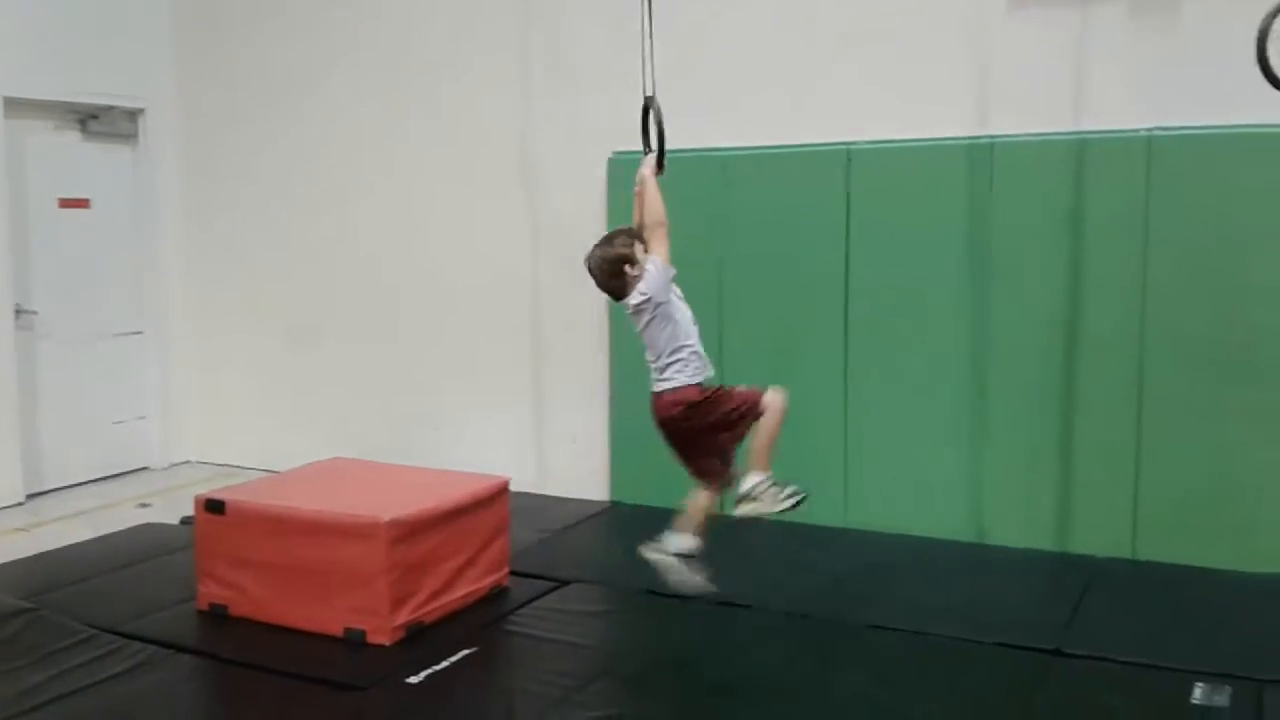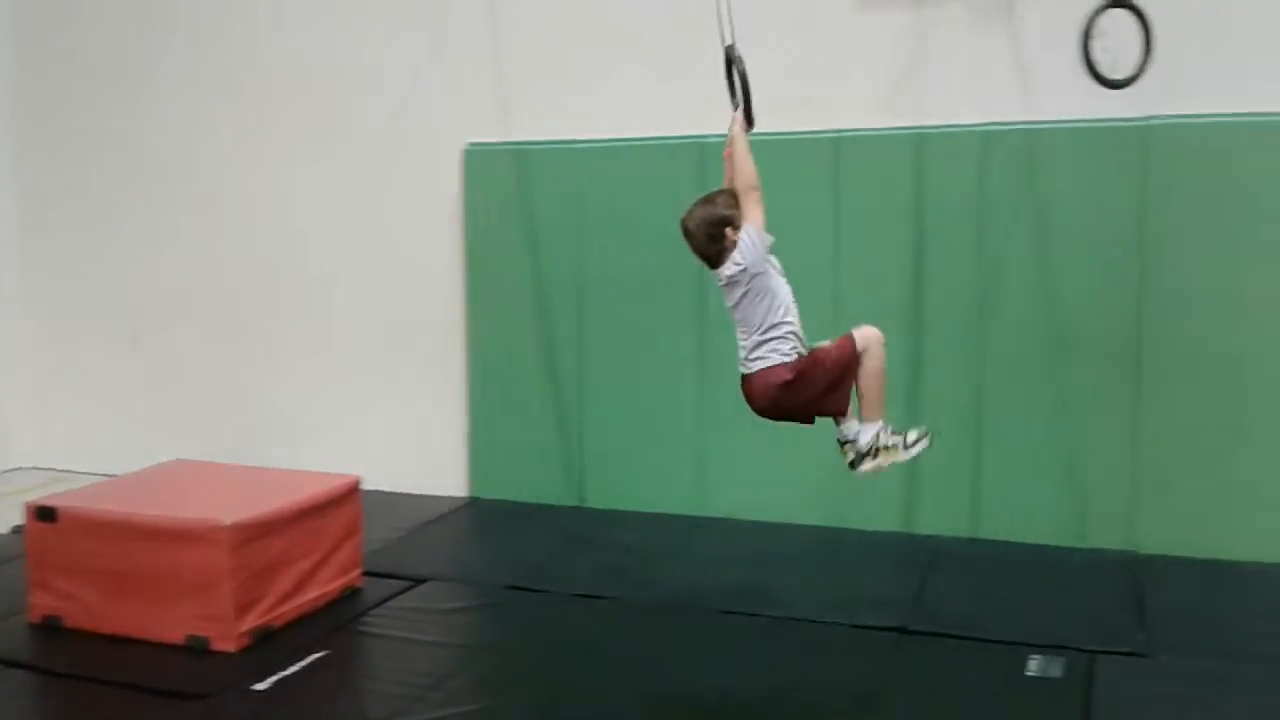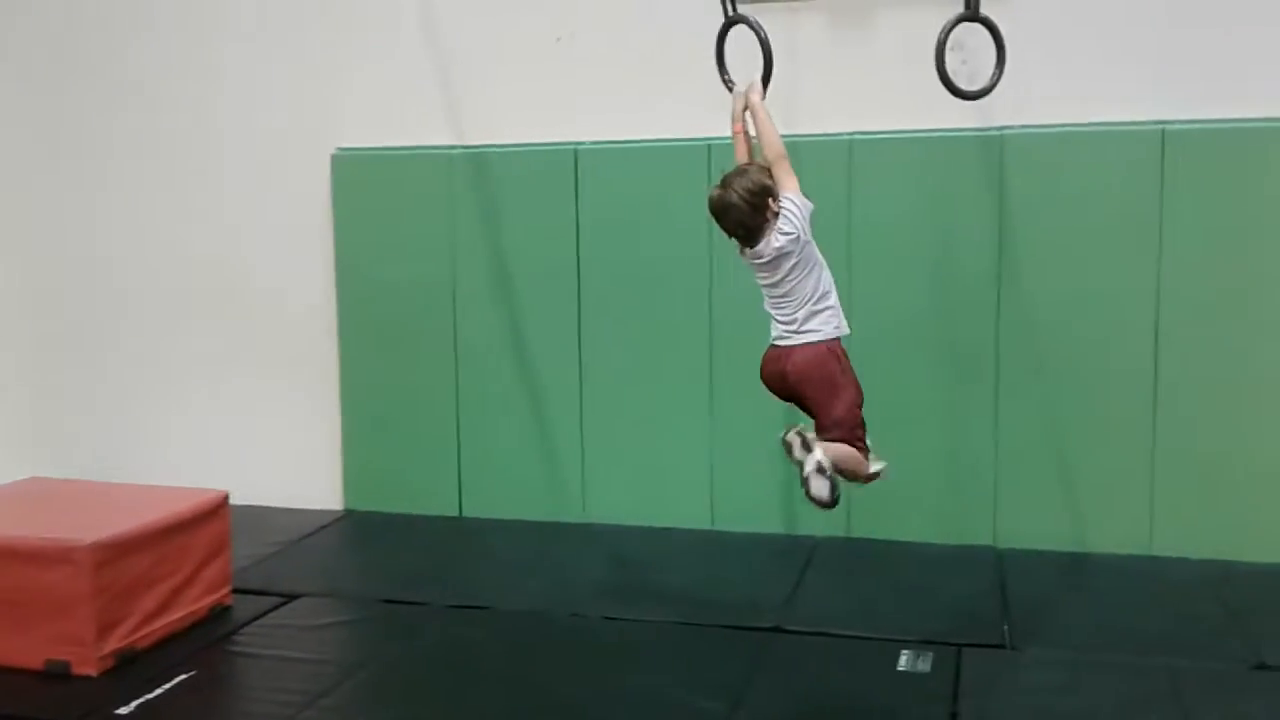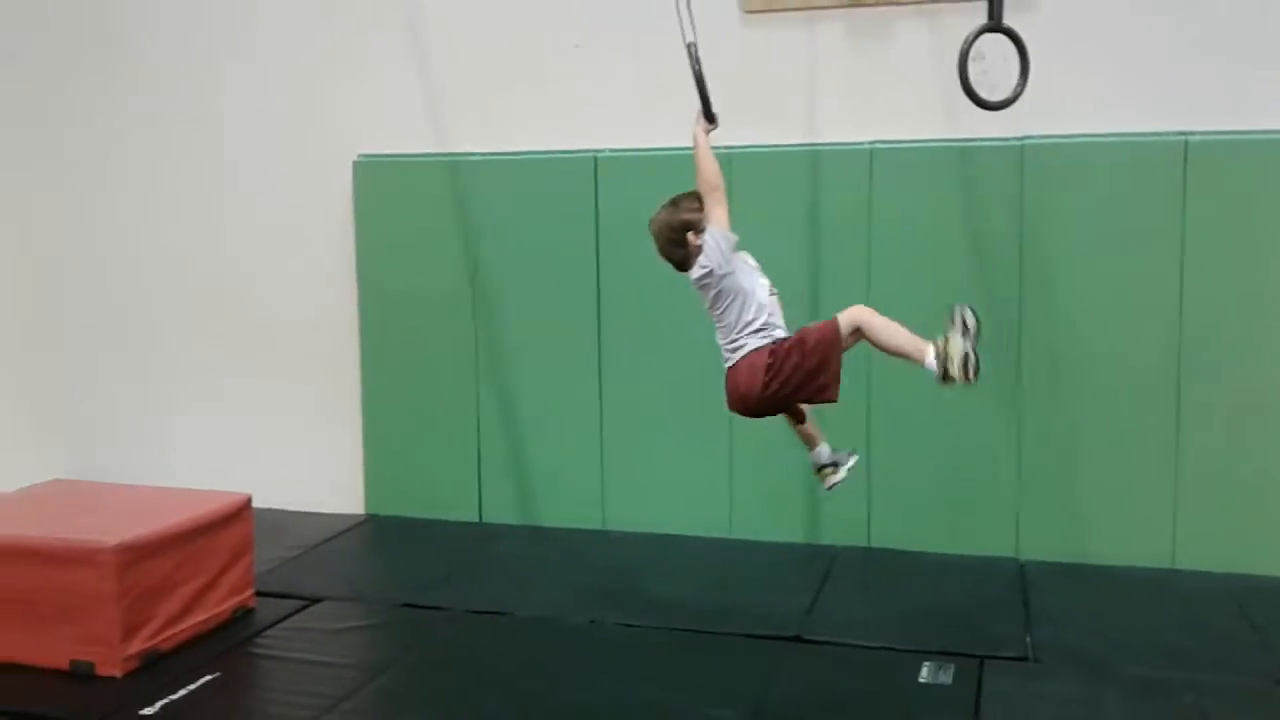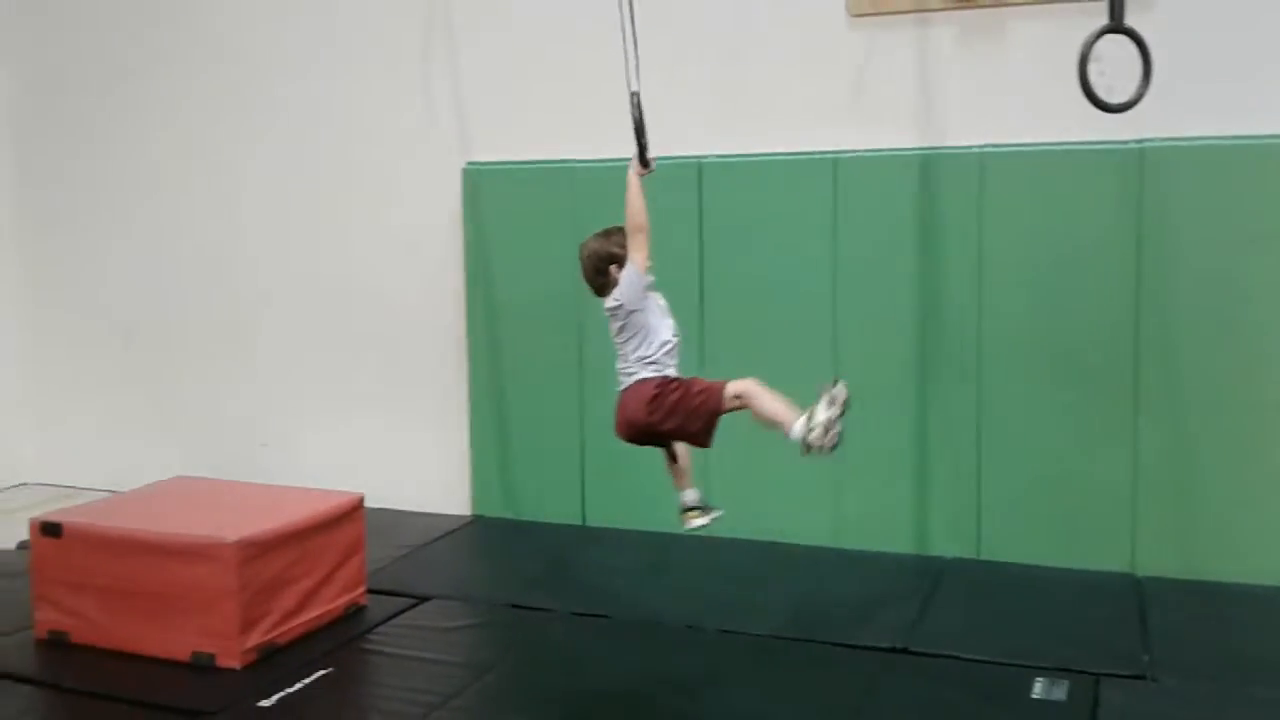
dt=0.5s
person 1, frame 1
left shoulder: (640, 298)
right shoulder: (650, 290)
left elbow: (644, 231)
right elbow: (658, 230)
left wrist: (642, 187)
right wrist: (648, 179)
left hip: (671, 400)
right hip: (685, 398)
left knee: (714, 483)
right knee: (774, 400)
left ankle: (675, 547)
right ankle: (756, 484)
person 1, frame 2
left shoulder: (727, 268)
right shoulder: (748, 261)
left elbow: (738, 197)
right elbow: (748, 196)
left wrist: (733, 146)
right wrist: (738, 134)
left hip: (760, 383)
right hip: (777, 384)
left knee: (834, 351)
right knee: (869, 338)
left ankle: (852, 433)
right ankle: (870, 441)
person 1, frame 3
left shoulder: (748, 246)
right shoulder: (791, 232)
left elbow: (750, 173)
right elbow: (779, 162)
left wrist: (738, 115)
right wrist: (757, 105)
left hip: (776, 360)
right hip: (815, 356)
right knee: (856, 466)
left ankle: (818, 448)
right ankle: (816, 448)
person 1, frame 4
left shoulder: (711, 267)
right shoulder: (714, 261)
left elbow: (709, 197)
right elbow: (714, 192)
left wrist: (703, 137)
right wrist: (700, 137)
left hip: (743, 384)
right hip: (763, 369)
left knee: (790, 395)
right knee: (858, 316)
left ankle: (826, 462)
right ankle: (938, 358)
person 1, frame 5
left shoulder: (630, 300)
right shoulder: (626, 297)
left elbow: (633, 237)
right elbow: (638, 233)
left wrist: (636, 177)
right wrist: (633, 178)
left hip: (634, 409)
right hip: (649, 401)
left knee: (676, 433)
right knee: (746, 389)
left ankle: (692, 507)
right ankle: (806, 428)
